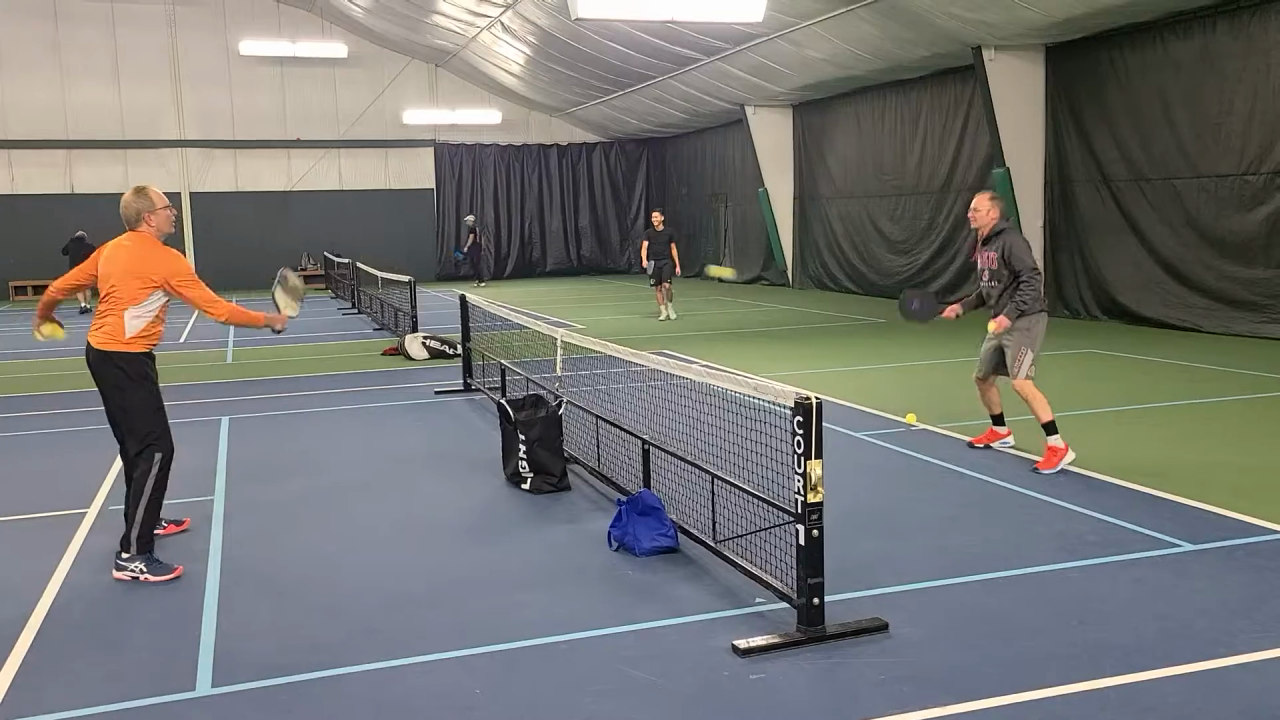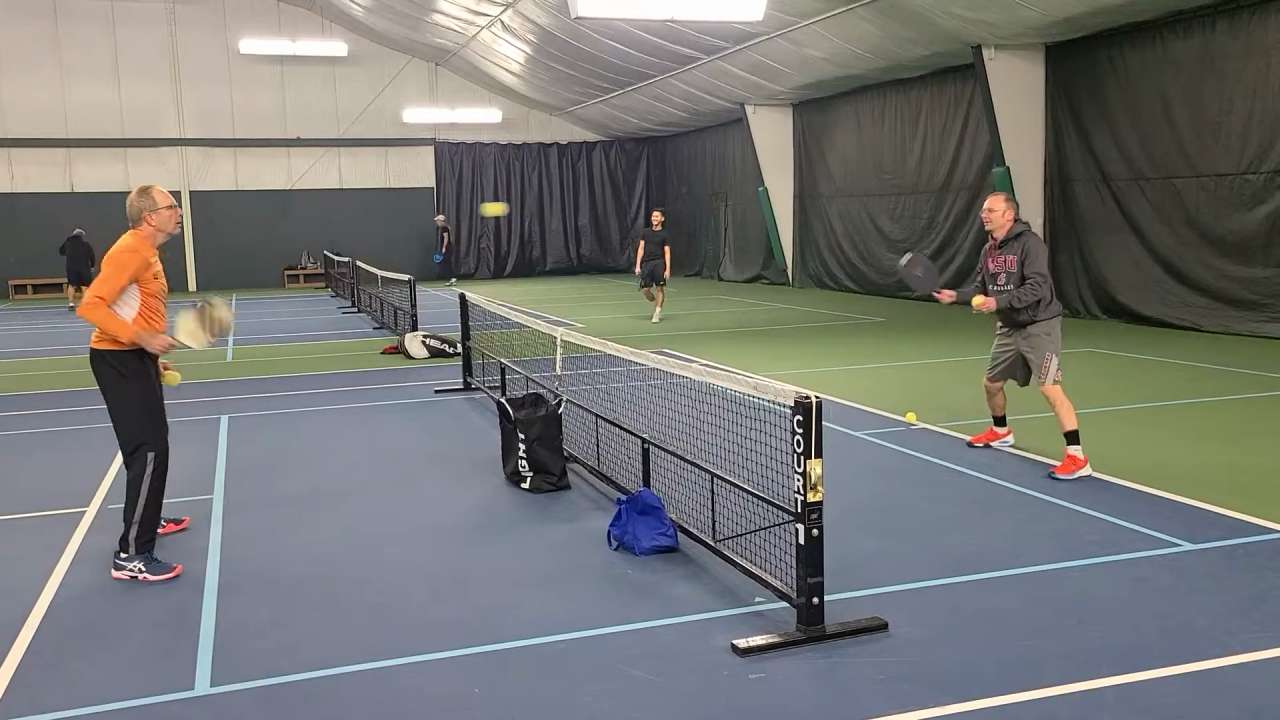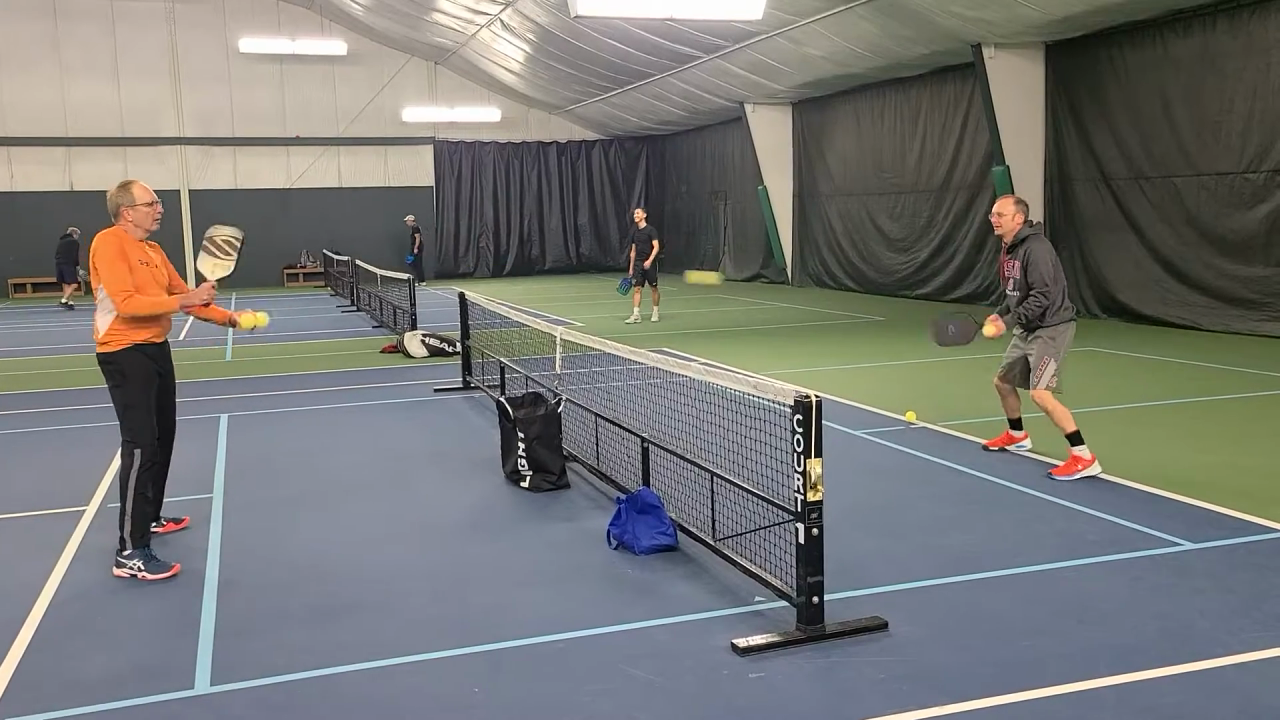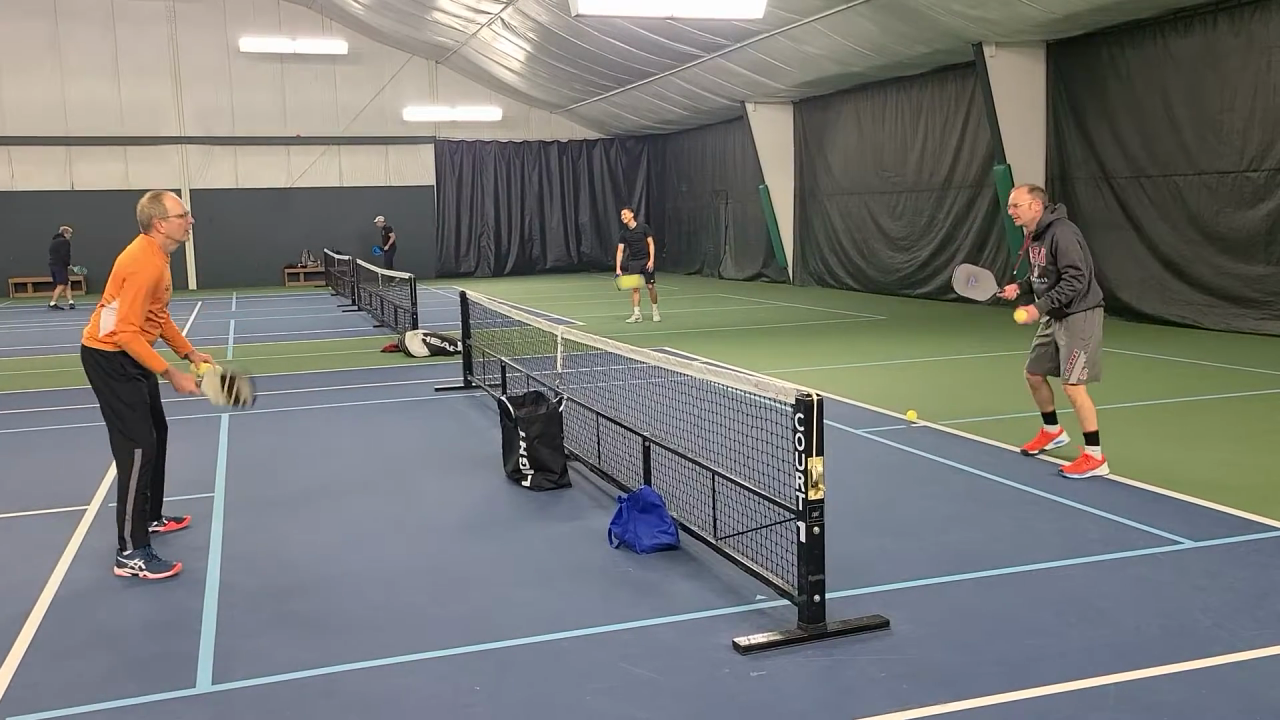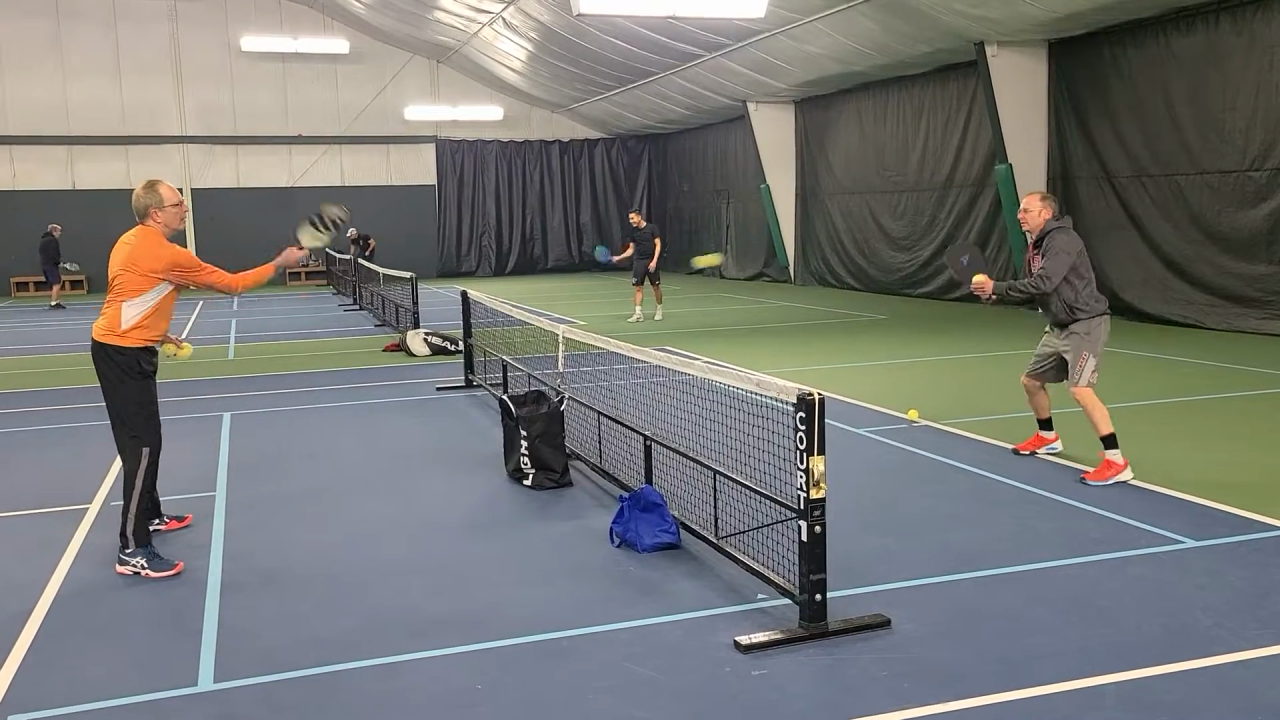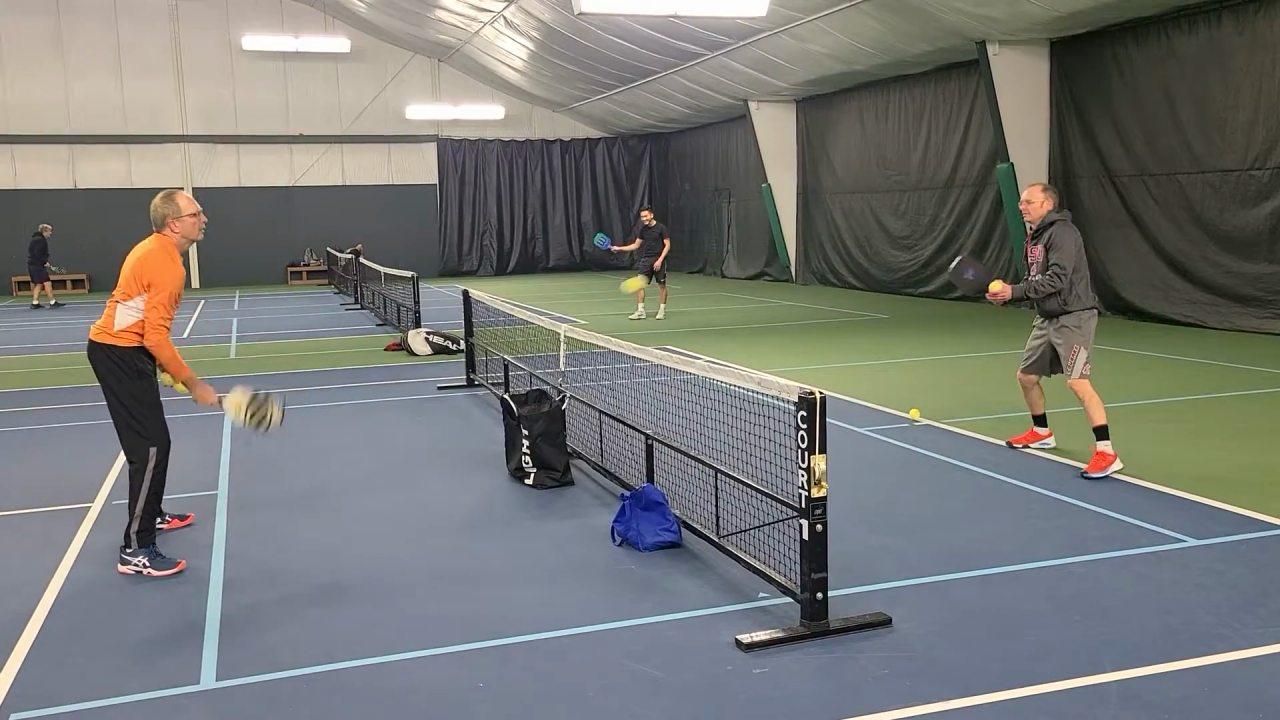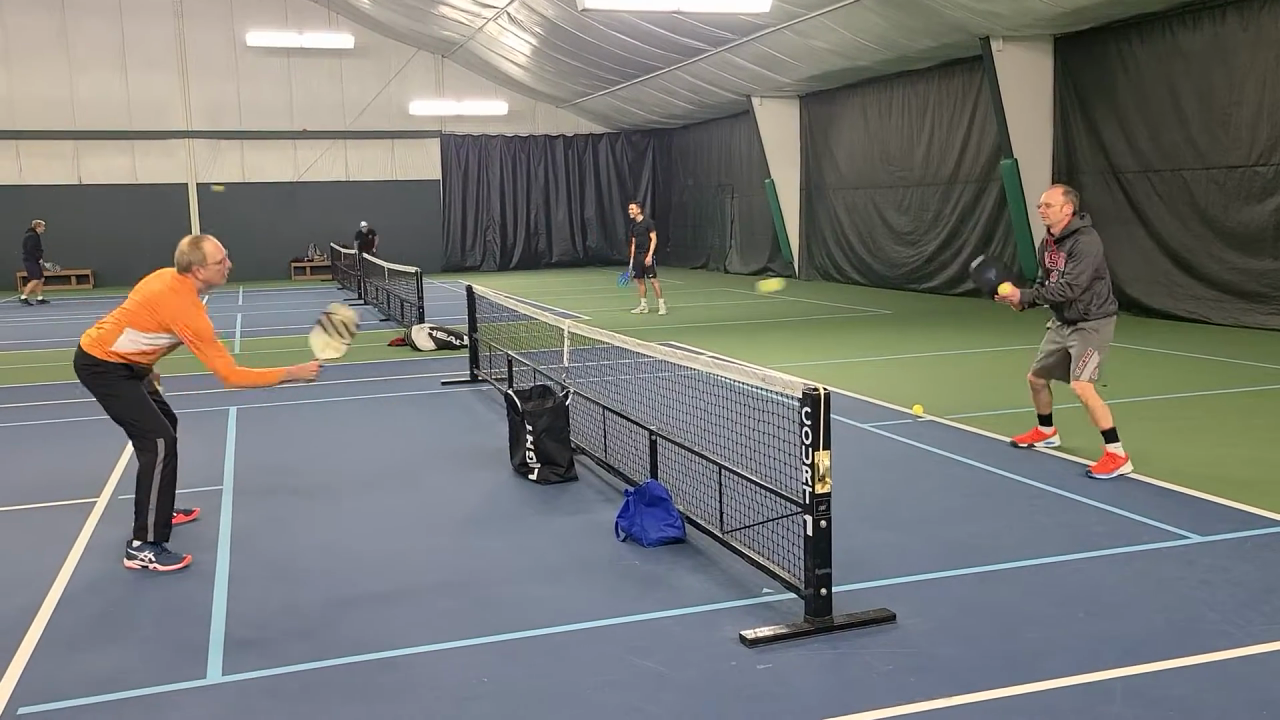
dt=0.5s
person 1, frame 1
left shoulder: (110, 249)
right shoulder: (166, 259)
left elbow: (61, 288)
right elbow: (215, 309)
left wrist: (43, 315)
right wrist: (269, 320)
left hip: (104, 353)
right hip: (127, 359)
left knee: (137, 444)
right knee: (155, 450)
left ankle: (145, 519)
right ankle: (132, 555)
person 1, frame 2
left shoulder: (143, 250)
right shoulder: (133, 252)
right elbow: (92, 306)
left wrist: (153, 357)
right wrist: (141, 339)
left hip: (134, 357)
right hip: (121, 358)
left knee: (152, 441)
right knee: (150, 449)
left ankle: (147, 519)
right ankle: (130, 555)
person 1, frame 3
left shoulder: (153, 249)
right shoulder: (109, 242)
left elbow: (180, 294)
right elbow: (128, 304)
left wrist: (229, 317)
right wrist: (186, 301)
left hip: (155, 350)
right hip: (124, 355)
left knee: (162, 438)
right knee: (141, 446)
left ankle: (149, 516)
right ankle: (131, 553)
person 1, frame 4
left shoulder: (155, 255)
right shoulder: (147, 264)
left elbow: (157, 316)
right elbow: (126, 333)
left wrist: (189, 350)
right wrist: (171, 373)
left hip: (129, 355)
right hip: (110, 356)
left knee: (155, 434)
right knee: (137, 446)
left ankle: (150, 516)
right ankle: (131, 552)
person 1, frame 5
left shoulder: (132, 241)
right shoulder: (165, 254)
right elbow: (232, 284)
left wrist: (159, 335)
right wrist: (280, 262)
left hip: (123, 348)
right hip: (123, 354)
left knee: (147, 439)
right knee: (142, 445)
left ankle: (150, 514)
right ankle: (133, 551)
person 1, frame 6
left shoulder: (152, 249)
right shoulder: (168, 264)
right elbow: (156, 338)
left wrist: (165, 364)
right wrist: (194, 384)
left hip: (117, 348)
right hip: (119, 353)
left knee: (146, 438)
right knee: (152, 444)
left ankle: (150, 513)
right ankle: (136, 550)
person 1, frame 7
left shoulder: (168, 278)
right shoulder: (188, 311)
right elbow: (229, 373)
left wrist: (144, 370)
right wrist: (293, 372)
left hip: (113, 358)
right hip: (100, 364)
left knee: (163, 426)
right knee: (157, 441)
left ankle: (158, 509)
right ankle: (143, 546)
person 2, frame 1
left shoulder: (1012, 241)
right shoulder: (982, 246)
left elbow: (1032, 282)
left wrist: (1008, 315)
right wrist: (961, 305)
left hip: (1025, 324)
right hip: (1001, 325)
left knee: (1022, 383)
right knee: (983, 377)
left ankle: (1057, 446)
right ankle: (999, 431)
person 2, frame 2
left shoulder: (1030, 243)
right shoulder: (988, 251)
left elbow: (1036, 287)
right elbow: (981, 290)
left wrist: (999, 301)
right wrist: (955, 295)
left hip: (1041, 325)
right hip: (1010, 328)
left knee: (1050, 388)
right knee: (991, 383)
left ankle: (1077, 457)
right ankle: (1000, 431)
person 2, frame 3
left shoulder: (1035, 248)
right shoulder: (1010, 249)
left elbow: (1042, 296)
left wrist: (1007, 324)
right wrist: (999, 314)
left hip: (1053, 328)
right hip: (1029, 329)
left knee: (1040, 393)
right knee: (1003, 382)
left ankle: (1083, 457)
right ankle: (1016, 435)
person 2, frame 4
left shoulder: (1061, 232)
right shoulder: (1033, 235)
left elbow: (1075, 279)
left wrist: (1039, 307)
right wrist: (1021, 287)
left hip: (1080, 315)
right hip: (1055, 317)
left knee: (1073, 387)
right knee: (1034, 374)
left ankle: (1095, 457)
right ankle: (1052, 431)
person 2, frame 5
left shoulder: (1061, 238)
right shoulder: (1038, 243)
left elbow: (1045, 281)
right elbow: (1031, 290)
left wrist: (997, 287)
right wrist: (994, 289)
left hip: (1087, 324)
right hip: (1060, 326)
left knee: (1082, 390)
right knee: (1031, 380)
left ankle: (1116, 462)
right ankle: (1048, 438)
person 2, frame 6
left shoulder: (1062, 232)
right shoulder: (1034, 238)
left elbow: (1057, 278)
left wrist: (1014, 291)
right wrist: (1005, 291)
left hip: (1074, 317)
right hip: (1048, 318)
left knee: (1078, 382)
right knee: (1026, 376)
left ankle: (1106, 453)
right ankle: (1042, 432)
person 2, frame 7
left shoulder: (1085, 240)
right shoulder: (1049, 242)
left elbow: (1069, 288)
right elbow: (1046, 287)
left wrist: (1024, 295)
right wrist: (1022, 300)
left hip: (1092, 322)
right hip: (1063, 323)
left knee: (1081, 386)
right knee: (1036, 378)
left ankle: (1117, 455)
right ankle: (1046, 432)
